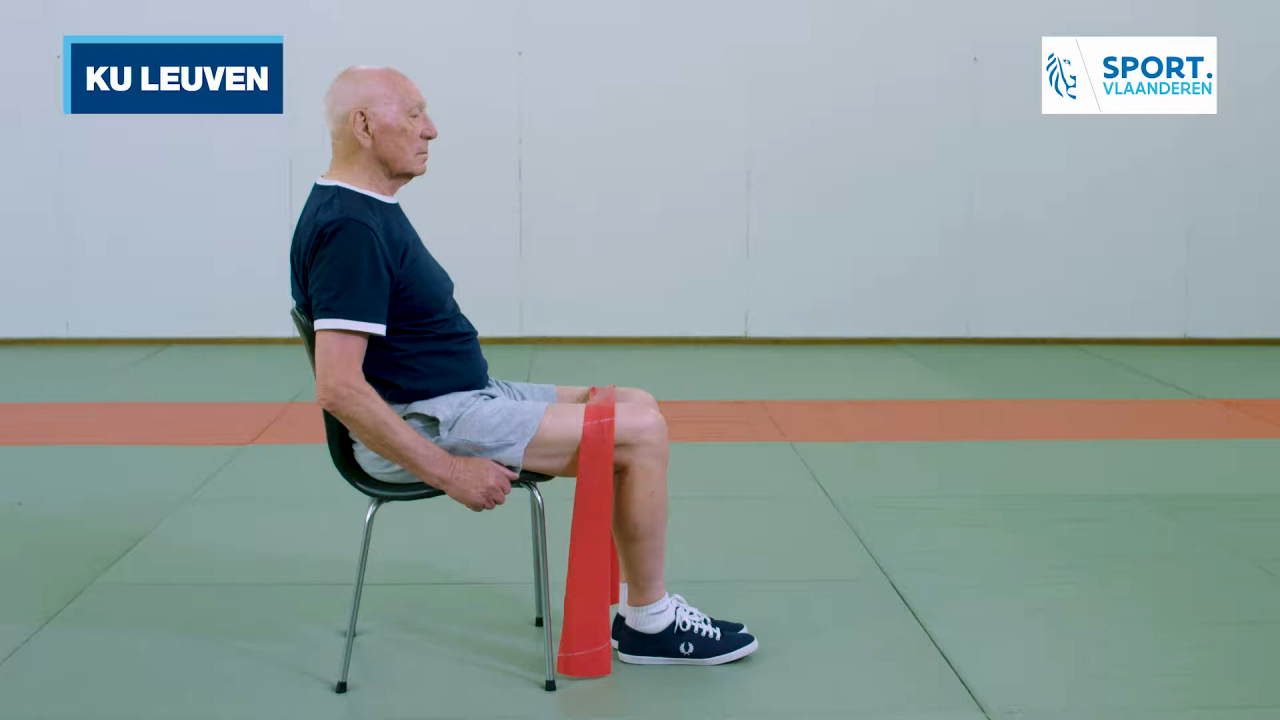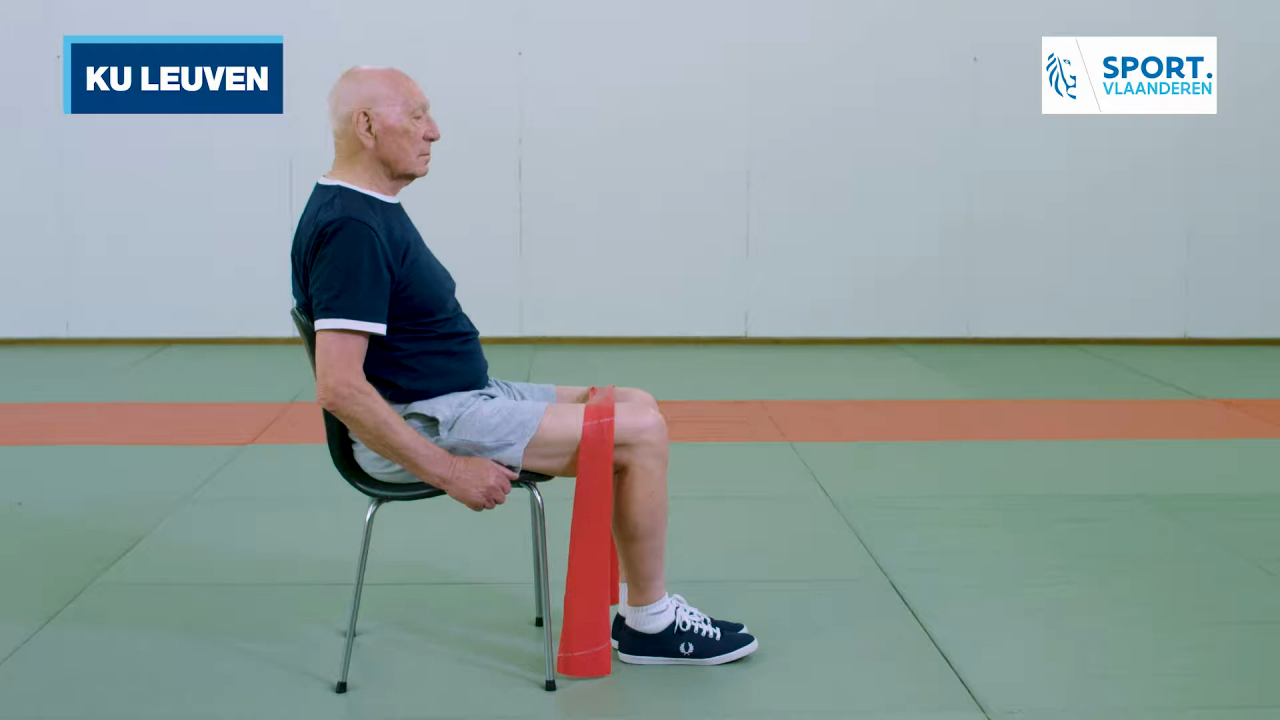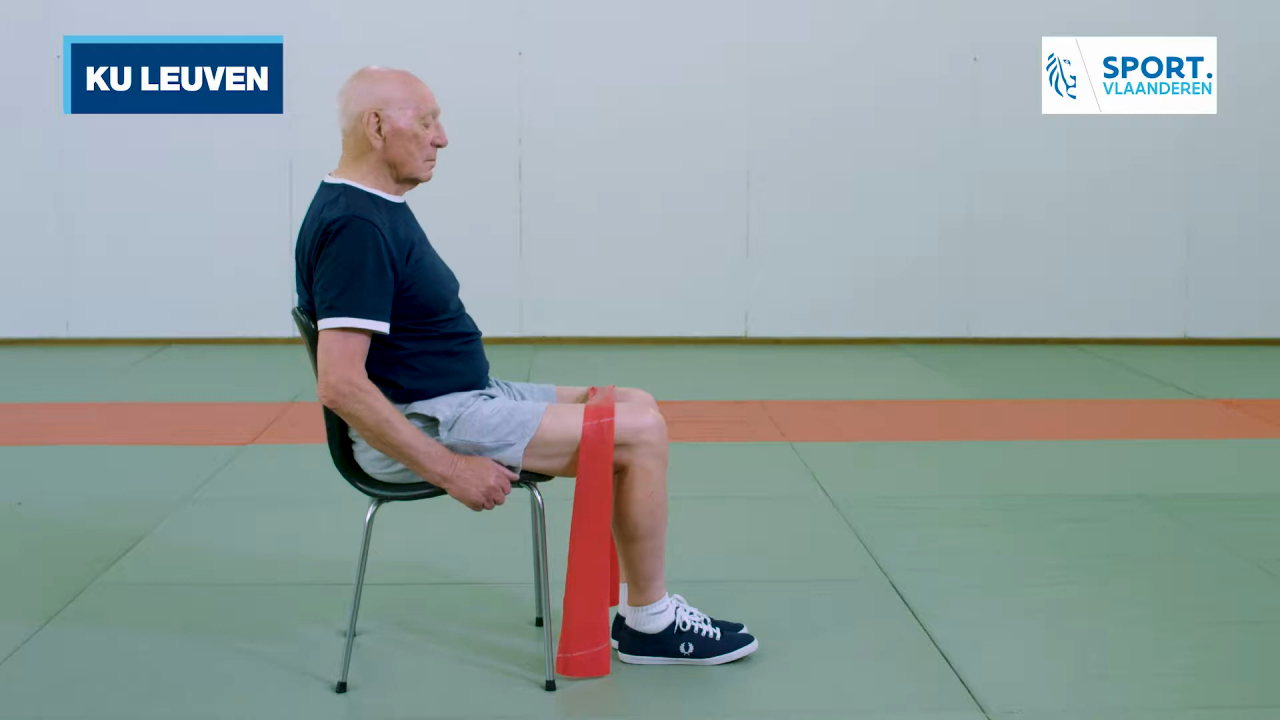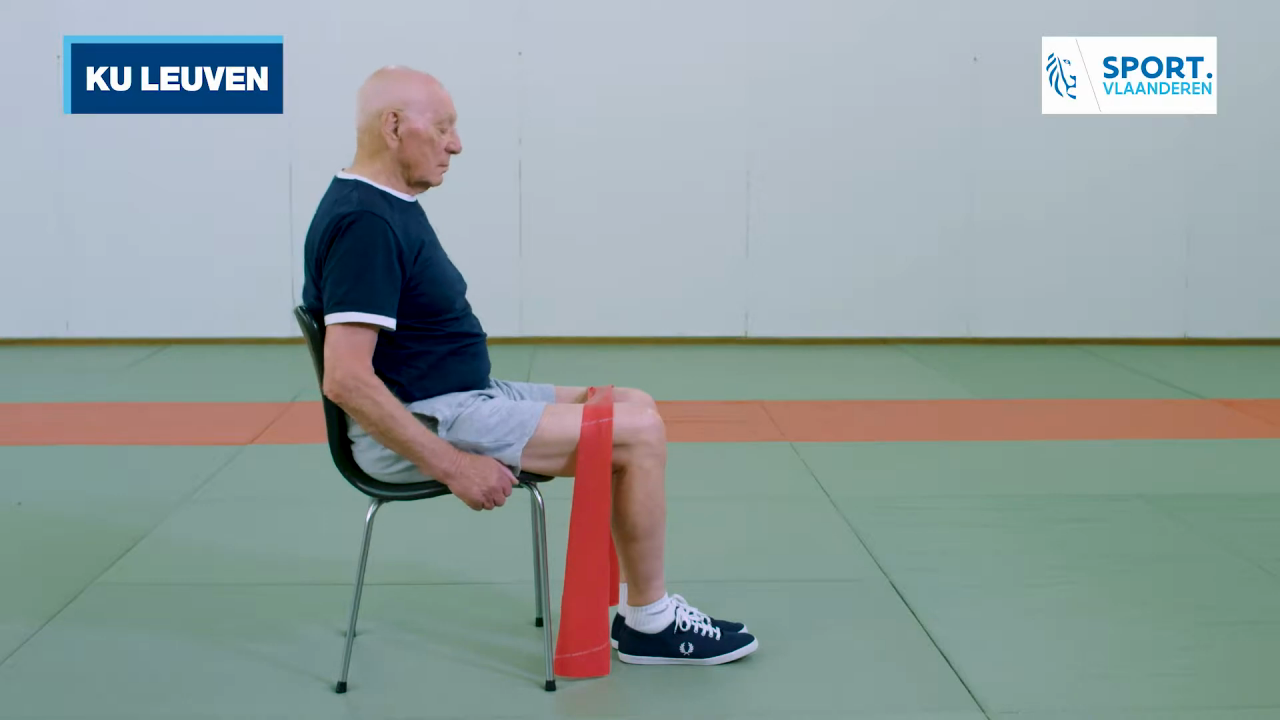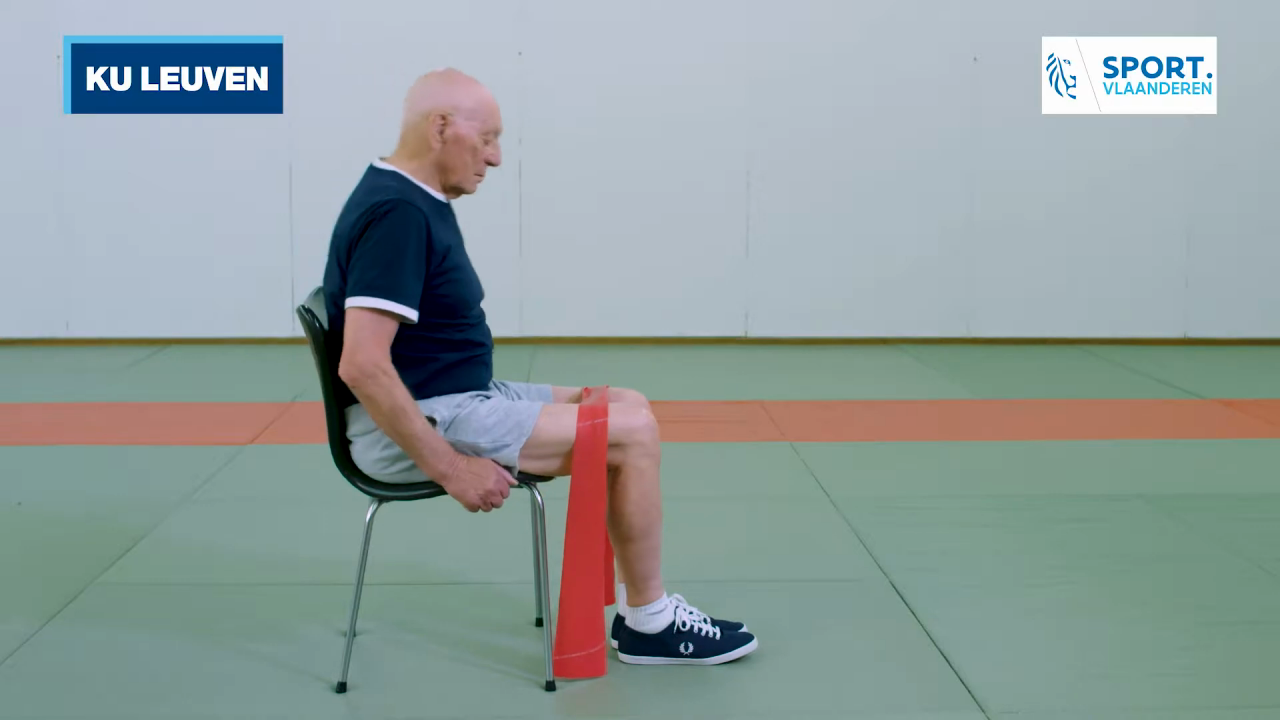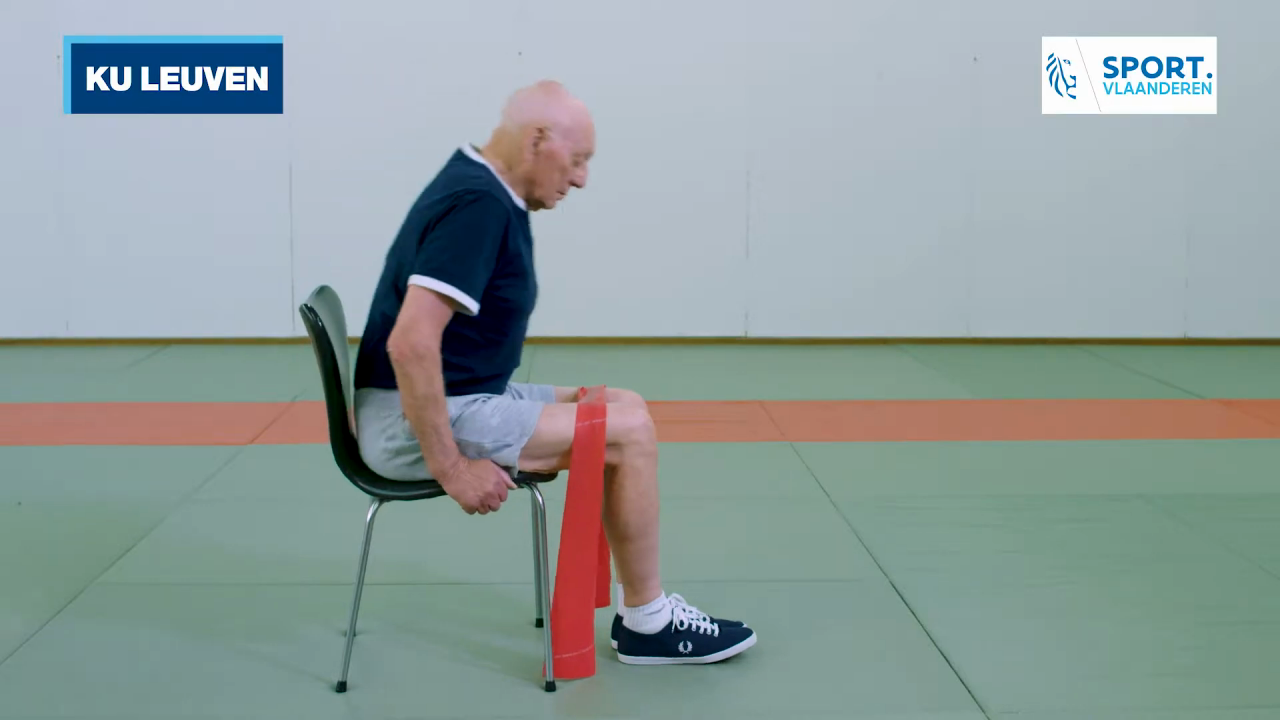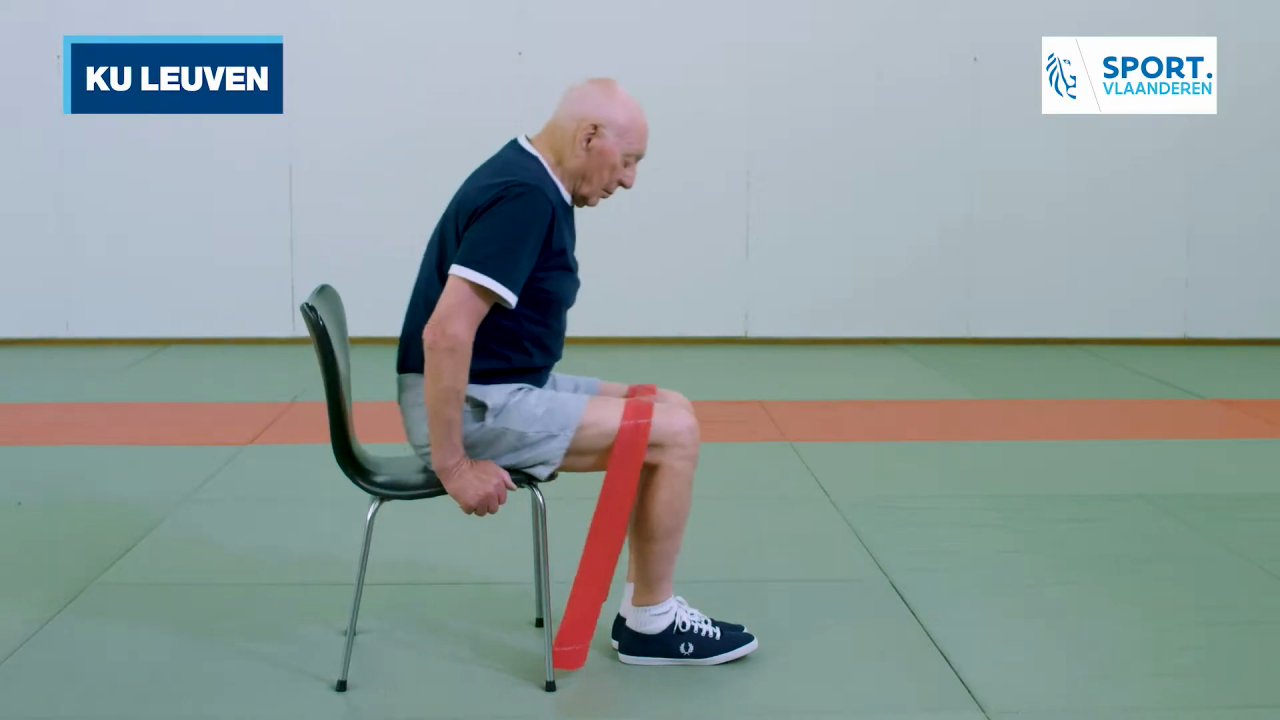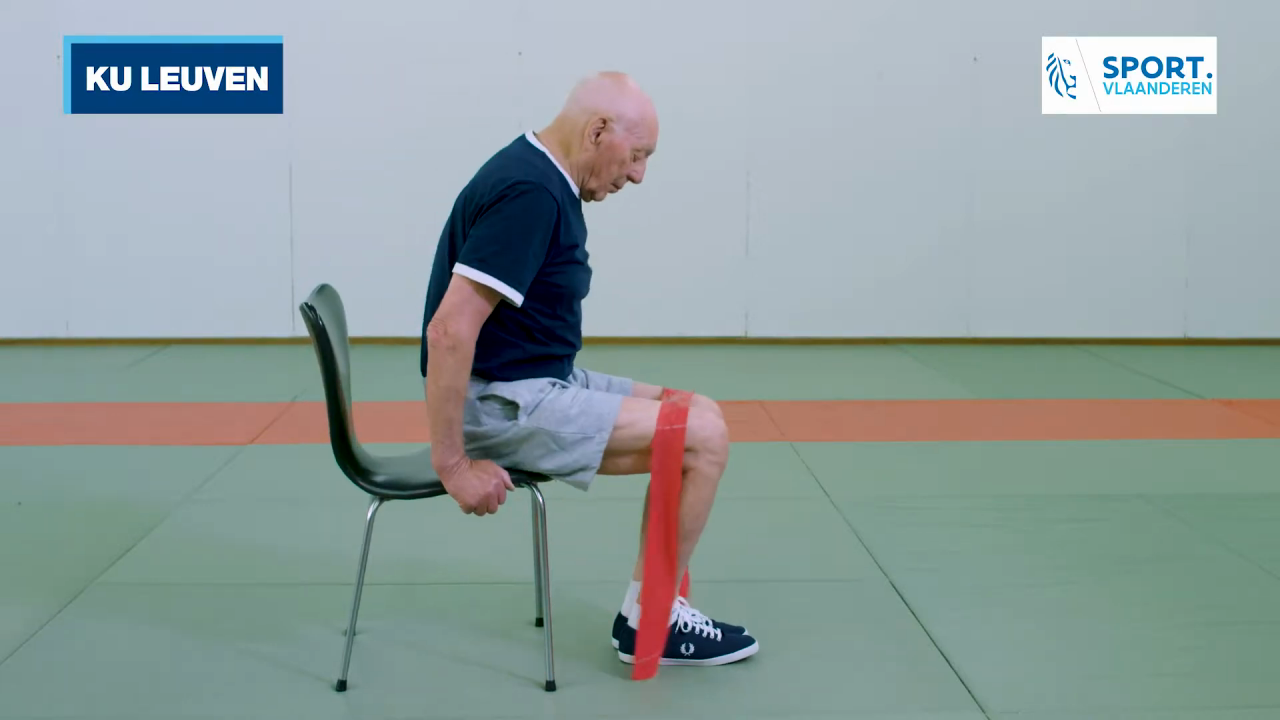
dt=0.3s
person 1, frame 1
left shoulder: (369, 208)
right shoulder: (349, 227)
right elbow: (340, 387)
right wrist: (447, 471)
left hip: (463, 398)
right hip: (426, 426)
left knee: (635, 409)
right knee: (640, 432)
left ankle: (643, 607)
right ankle: (650, 623)
person 1, frame 2
left shoulder: (370, 209)
right shoulder: (350, 228)
right elbow: (339, 387)
right wrist: (447, 471)
left hip: (465, 397)
right hip: (427, 426)
left knee: (635, 409)
right knee: (641, 433)
left ankle: (644, 606)
right ankle: (649, 622)
person 1, frame 3
left shoulder: (376, 207)
right shoulder: (355, 225)
right elbow: (341, 384)
right wrist: (448, 470)
left hip: (465, 398)
right hip: (425, 425)
left knee: (635, 408)
right knee: (640, 433)
left ankle: (641, 607)
right ankle: (651, 623)
person 1, frame 4
left shoulder: (386, 206)
right shoulder: (365, 222)
right elbow: (346, 378)
right wrist: (450, 466)
left hip: (463, 398)
right hip: (427, 424)
left knee: (634, 408)
right knee: (638, 434)
left ankle: (645, 607)
right ankle: (650, 623)
person 1, frame 5
left shoulder: (415, 199)
right shoulder: (398, 212)
right elbow: (363, 364)
right wrist: (449, 467)
left hip: (458, 399)
right hip: (419, 423)
left knee: (628, 408)
right knee: (632, 434)
left ankle: (642, 608)
right ankle: (651, 623)
person 1, frame 6
left shoulder: (486, 194)
right shoulder: (478, 206)
right elbow: (410, 343)
right wrist: (450, 466)
left hip: (466, 398)
right hip: (416, 420)
left knee: (626, 408)
right knee: (629, 434)
left ankle: (645, 608)
right ankle: (648, 623)
person 1, frame 7
left shoulder: (529, 181)
right shoulder: (524, 197)
right elbow: (446, 333)
right wrist: (452, 464)
left hip: (509, 388)
right hip: (473, 406)
left knee: (672, 411)
right knee: (672, 435)
left ankle: (644, 607)
right ankle: (651, 623)
person 1, frame 8
left shoulder: (537, 176)
right shoulder: (530, 193)
right elbow: (450, 331)
right wrist: (452, 464)
left hip: (538, 383)
right hip: (502, 403)
left knee: (699, 417)
right knee: (703, 440)
left ankle: (645, 607)
